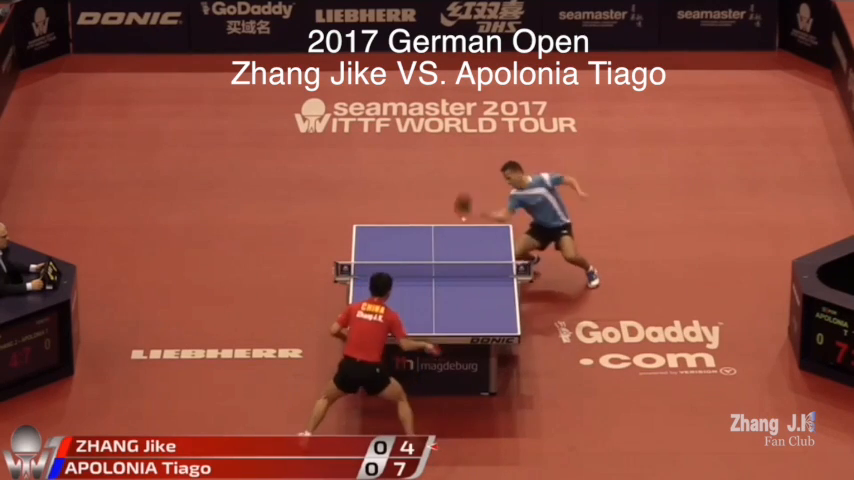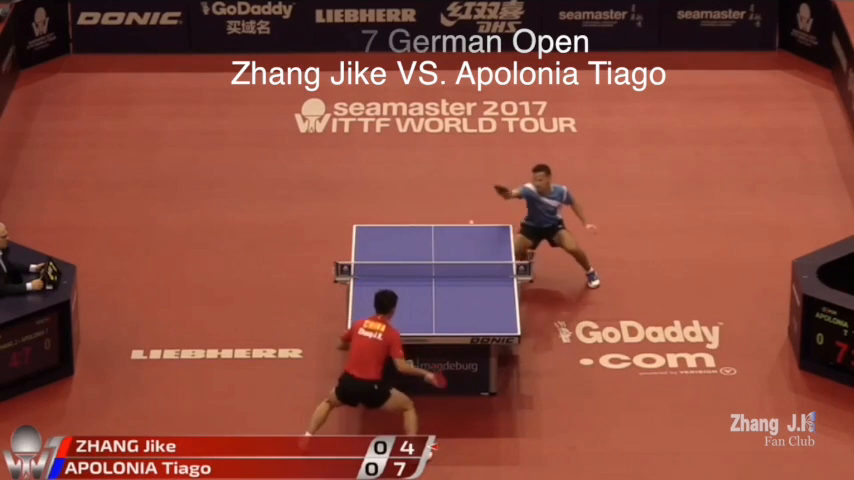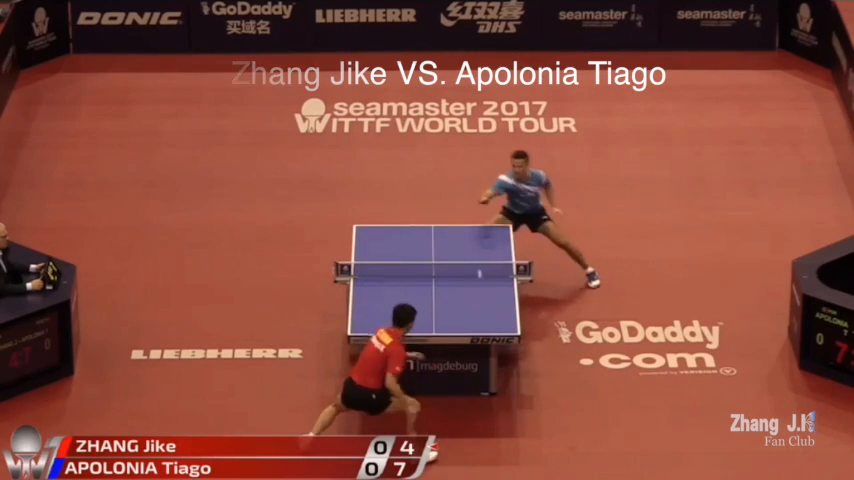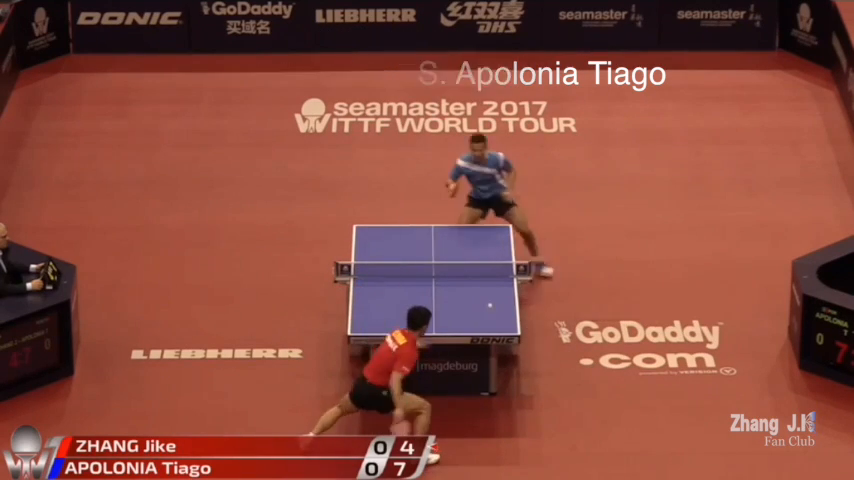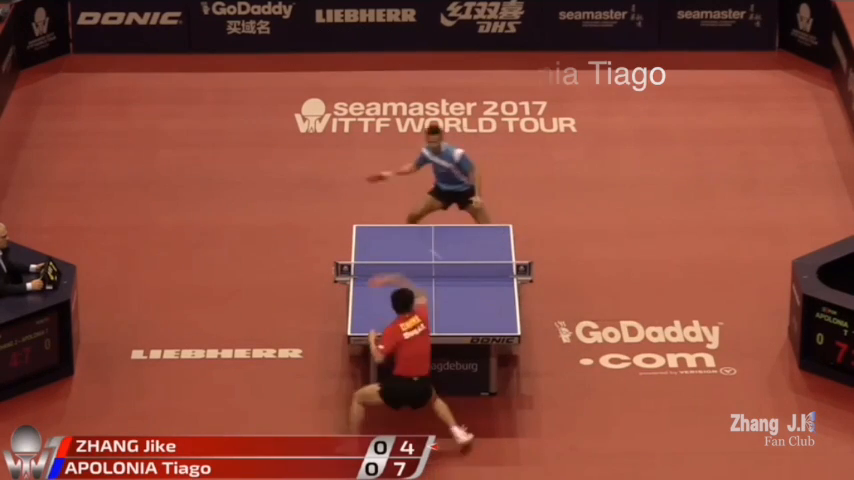
dt=0.2s
person 1, frame 1
left shoulder: (354, 308)
right shoulder: (391, 316)
left elbow: (334, 331)
right elbow: (405, 345)
right wrist: (425, 346)
left hip: (349, 367)
right hip: (372, 371)
left knee: (326, 399)
right knee: (401, 399)
left ankle: (306, 436)
person 1, frame 2
left shoulder: (358, 325)
right shoulder: (392, 335)
left elbow: (341, 345)
right elbow: (401, 367)
right wrist: (425, 374)
left hip: (349, 384)
right hip: (372, 389)
left knee: (328, 402)
right knee: (408, 407)
left ankle: (307, 439)
person 1, frame 3
left shoulder: (382, 332)
right shoulder: (397, 348)
right elbow: (390, 382)
left wrist: (409, 356)
right wrist: (406, 405)
left hip: (351, 388)
right hip: (370, 396)
left knee: (335, 406)
right knee: (414, 406)
left ankle: (310, 439)
person 1, frame 4
left shoulder: (395, 334)
right shoulder: (410, 352)
right elbow: (394, 381)
right wrist: (399, 410)
left hip: (362, 386)
right hip: (380, 393)
left knee: (340, 408)
right knee: (425, 408)
left ankle: (311, 438)
person 1, frame 5
left shoulder: (393, 331)
right shoulder: (422, 317)
left elbow: (378, 359)
right elbow: (422, 298)
left wrist: (372, 341)
right wrist: (401, 281)
left hip: (399, 387)
right hip: (422, 387)
left knee: (358, 398)
right knee: (435, 401)
right ankle: (458, 431)
person 2, frame 1
left shoulder: (544, 180)
right shoulder: (516, 195)
left elbow: (569, 179)
right elbow: (505, 217)
left wrist: (579, 191)
right wrist: (489, 216)
left hip: (561, 225)
right hip: (539, 227)
left knee: (570, 257)
right knee: (514, 253)
left ankle: (590, 271)
right ankle: (532, 259)
person 2, frame 2
left shoulder: (562, 192)
right shoulder: (529, 190)
left elbow: (574, 204)
right elbow: (513, 194)
left wrist: (585, 223)
right wrist: (505, 192)
left hip: (553, 225)
right hip: (531, 227)
left knee: (573, 249)
right knee: (513, 253)
left ankle: (590, 272)
right ankle: (525, 256)
person 2, frame 3
left shoulder: (539, 176)
right shoulder: (505, 180)
left elbow: (548, 186)
right elbow: (489, 194)
left wrist: (553, 206)
right wrist: (485, 199)
left hip: (535, 212)
right hip: (512, 212)
left knee: (563, 243)
left ankle: (590, 271)
person 2, frame 4
left shoulder: (498, 158)
right shoulder: (462, 163)
left elbow: (511, 171)
right elbow: (451, 180)
left wrist: (509, 190)
right wrist: (452, 186)
left hip: (500, 196)
right hip: (477, 197)
left knee: (525, 231)
left ankle: (538, 261)
person 2, frame 5
left shoulder: (457, 154)
right shoulder: (426, 153)
left elbow: (474, 174)
right elbow: (413, 167)
left wrist: (478, 196)
right wrist: (391, 174)
left hip: (464, 190)
right hip: (442, 190)
right knee: (413, 216)
